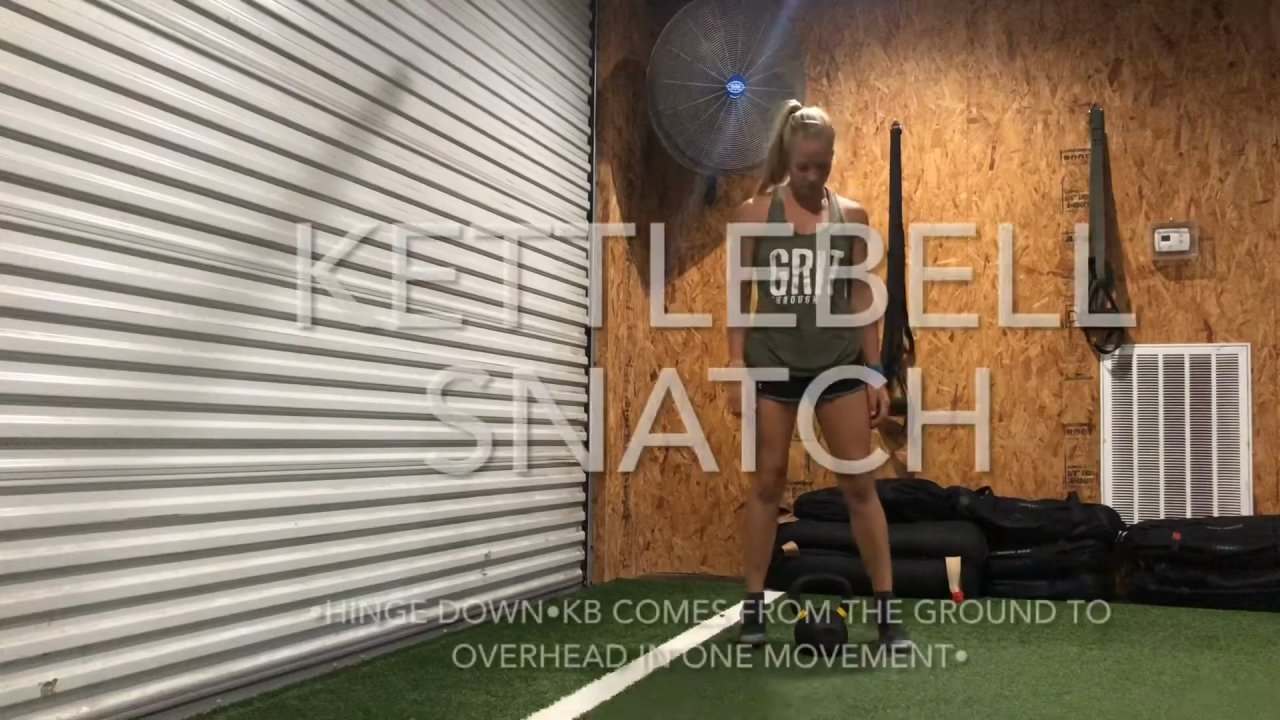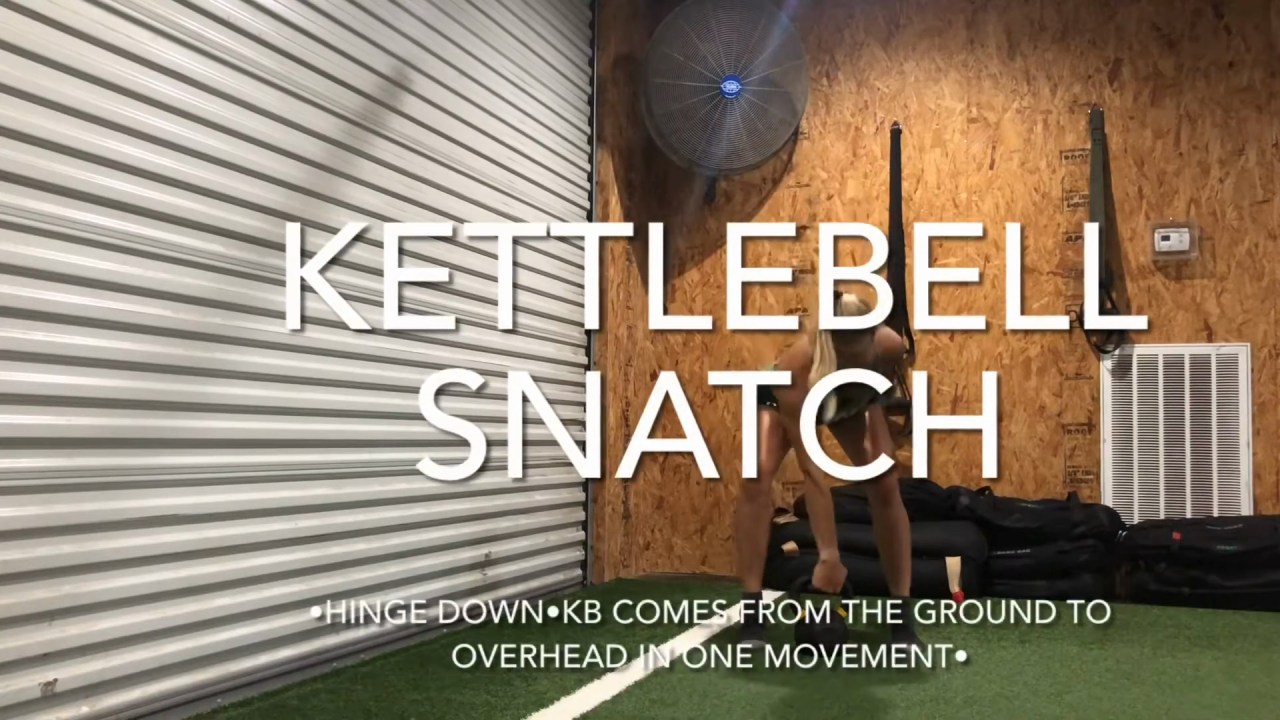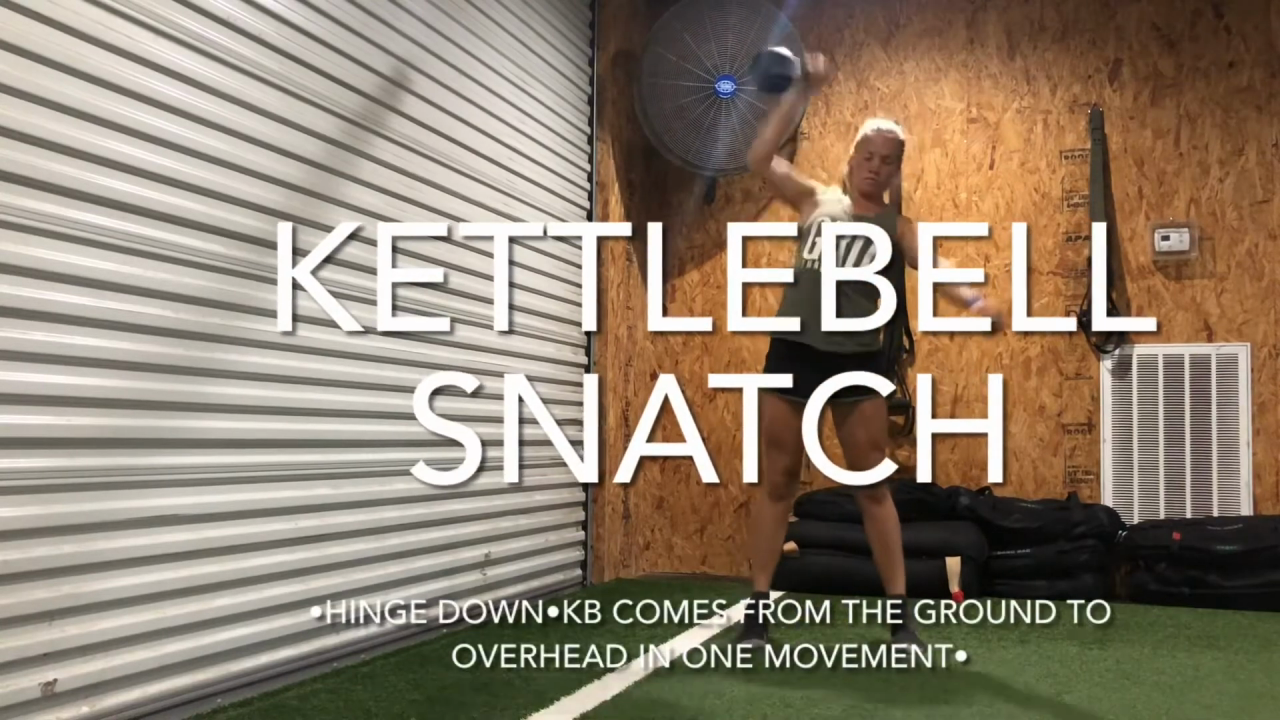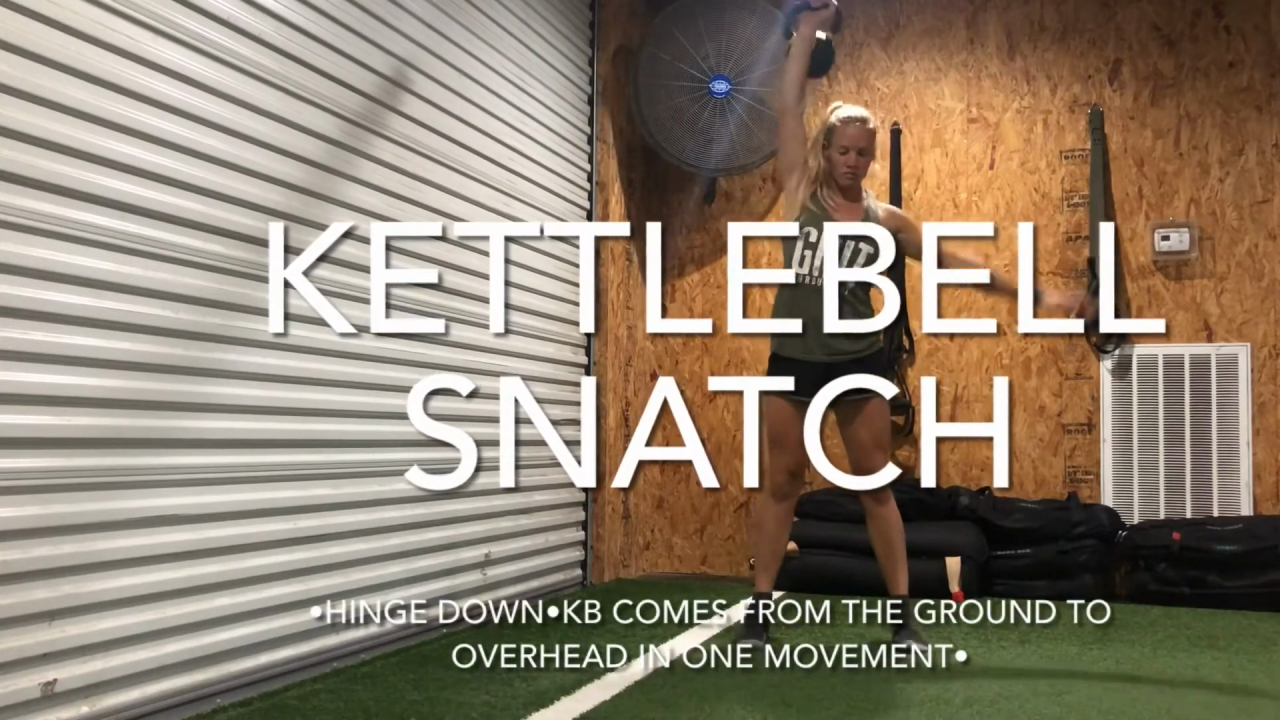
dt=1s
person 1, frame 1
left shoulder: (852, 216)
right shoulder: (755, 213)
left elbow: (862, 297)
right elbow: (739, 293)
left wrist: (876, 372)
right wrist: (736, 365)
left hip: (839, 364)
right hip: (774, 364)
left knee: (859, 484)
right knee: (768, 483)
left ankle: (887, 610)
right ankle: (754, 608)
person 1, frame 2
left shoulder: (889, 346)
right shoulder: (799, 368)
right elbow: (812, 474)
left wrist: (879, 427)
right wrist: (828, 556)
left hip: (854, 402)
right hip: (780, 397)
left knee: (885, 483)
right knee: (756, 476)
left ankle: (901, 616)
right ankle: (752, 611)
person 1, frame 3
left shoulder: (898, 227)
right shoulder: (819, 199)
left elbow: (937, 268)
right elbow: (758, 160)
left wrist: (979, 301)
right wrist: (798, 95)
left hip: (861, 357)
right hip: (795, 350)
left knee: (871, 484)
right knee: (779, 481)
left ankle: (900, 610)
right ankle: (757, 606)
person 1, frame 4
left shoulder: (888, 220)
right shoulder: (801, 191)
left elbow: (961, 262)
right elbow: (786, 110)
left wrist: (1033, 296)
left hip: (860, 361)
right hip: (794, 358)
left knee: (874, 487)
right knee: (780, 483)
left ankle: (902, 613)
right ankle: (760, 607)
